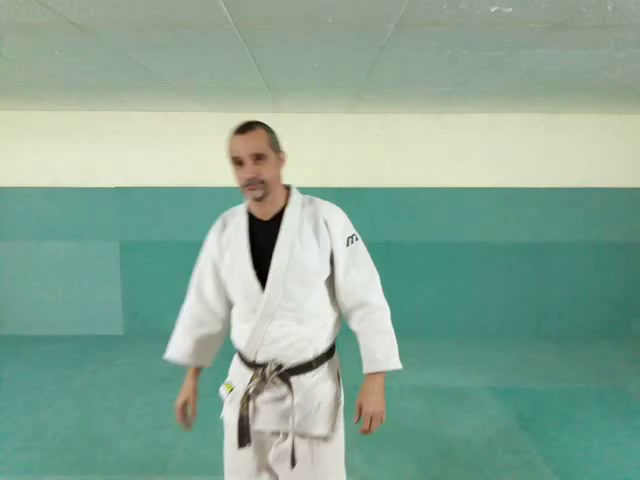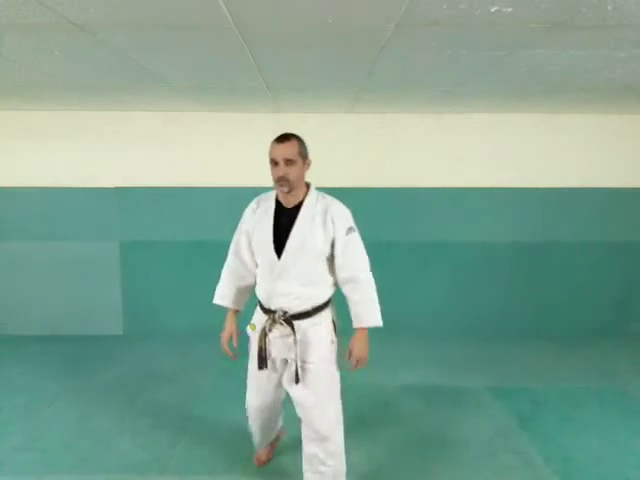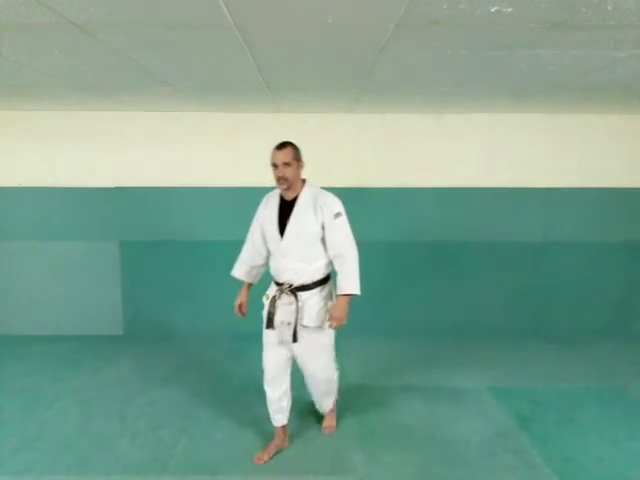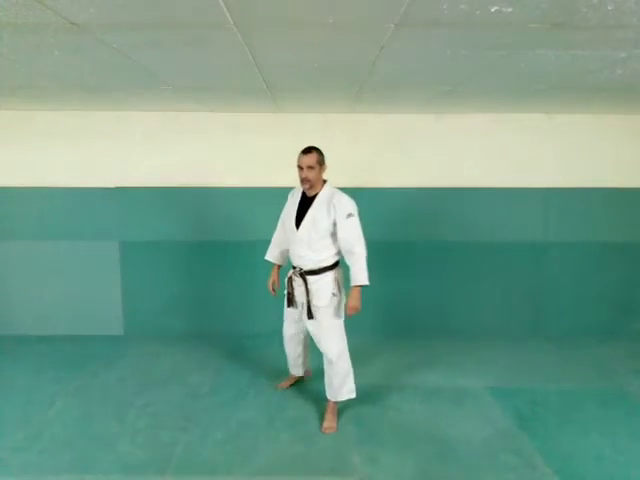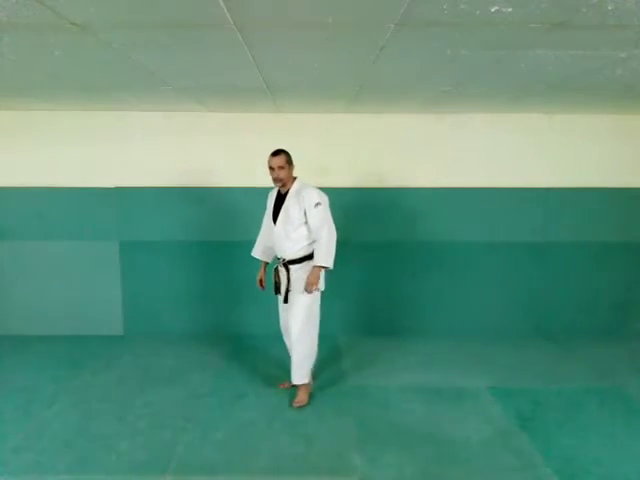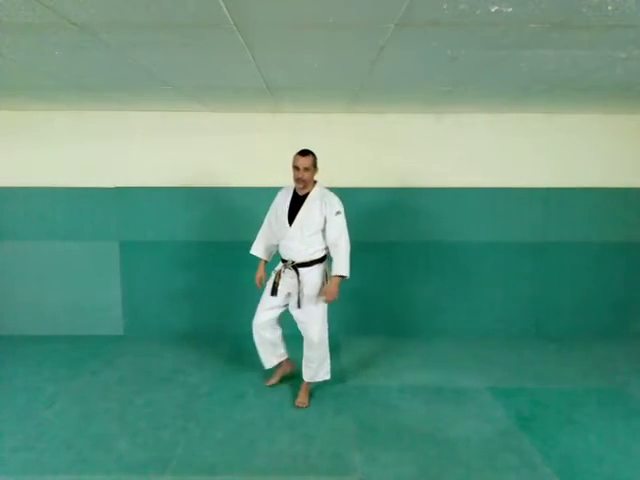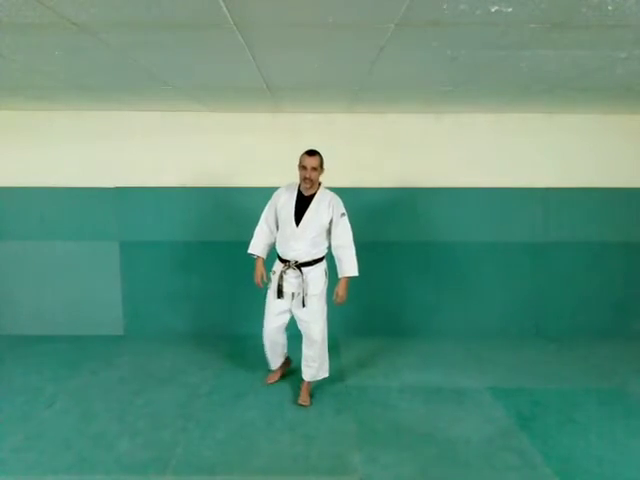
dt=0.7s
person 1, frame 1
left shoulder: (326, 221)
right shoulder: (224, 231)
left elbow: (365, 301)
right elbow: (205, 307)
left wrist: (373, 382)
right wrist: (191, 378)
left hip: (313, 385)
right hip: (249, 388)
person 1, frame 2
left shoulder: (332, 212)
right shoulder: (257, 210)
left elbow: (356, 274)
right elbow: (239, 265)
left wrist: (361, 333)
right wrist: (231, 317)
left hip: (313, 329)
right hip: (266, 326)
left knee: (322, 421)
right knee: (259, 403)
right ankle: (269, 438)
person 1, frame 3
left shoulder: (325, 202)
right shoulder: (268, 203)
left elbow: (345, 252)
right elbow: (256, 247)
left wrist: (342, 299)
right wrist: (245, 289)
left hip: (315, 298)
right hip: (278, 298)
left knee: (317, 366)
right knee: (274, 367)
left ankle: (329, 409)
right ankle: (280, 434)
person 1, frame 4
left shoulder: (339, 202)
right shoulder: (294, 196)
left elbow: (354, 247)
right elbow: (283, 234)
left wrist: (356, 290)
right wrist: (275, 269)
left hip: (324, 283)
right hip: (296, 279)
left knee: (332, 346)
right knee: (291, 333)
left ankle: (332, 406)
right ankle: (298, 372)
person 1, frame 5
left shoulder: (310, 195)
right shoulder: (273, 196)
left elbow: (325, 234)
right elbow: (268, 233)
left wrist: (317, 270)
right wrist: (263, 266)
left hip: (306, 271)
right hip: (284, 271)
left knee: (300, 328)
right knee: (288, 327)
left ankle: (303, 385)
right ankle: (302, 376)
person 1, frame 6
left shoulder: (328, 201)
right shoulder: (283, 196)
left elbow: (340, 243)
right elbow: (270, 230)
left wrist: (335, 280)
right wrist: (262, 264)
left hip: (312, 275)
right hip: (284, 272)
left knee: (314, 332)
right knee: (262, 321)
left ankle: (307, 384)
right ankle: (283, 363)
person 1, frame 7
left shoulder: (332, 202)
right shoulder: (282, 195)
left elbow: (343, 242)
right elbow: (266, 228)
left wrist: (344, 280)
right wrist: (259, 261)
left hip: (312, 274)
right hip: (282, 271)
left knee: (314, 330)
right knee: (272, 326)
left ankle: (307, 383)
right ankle: (280, 364)
